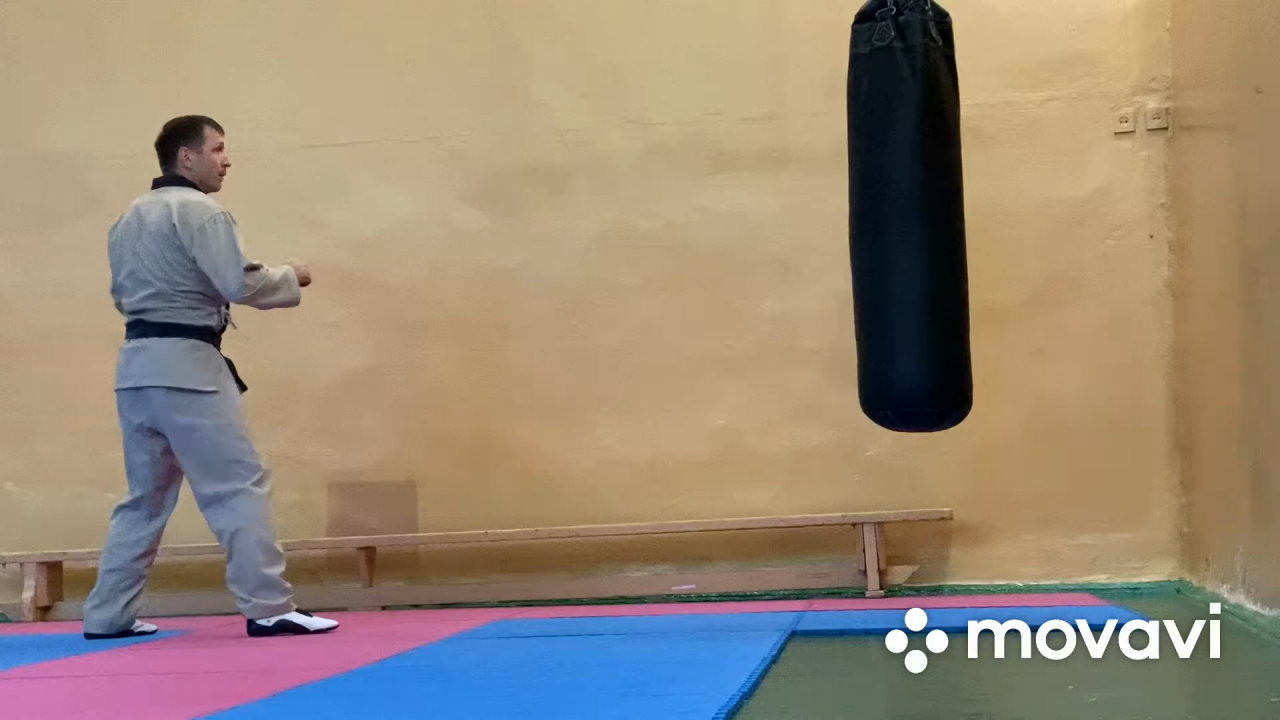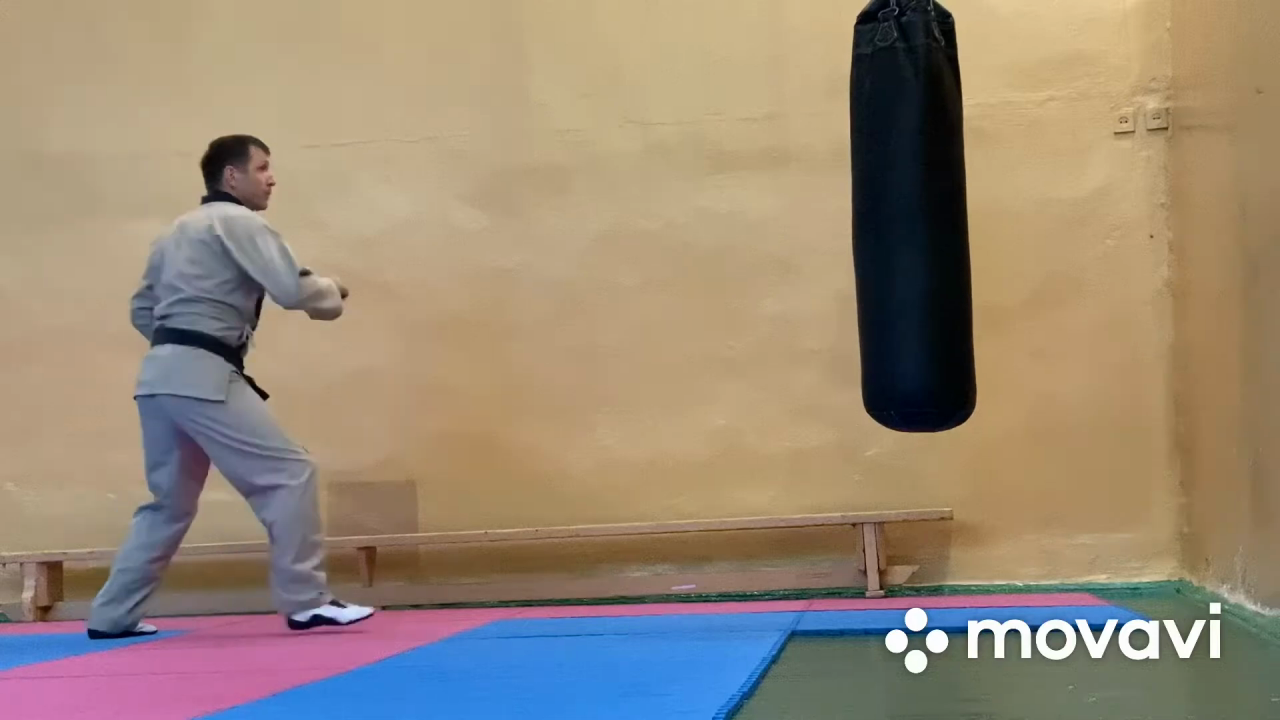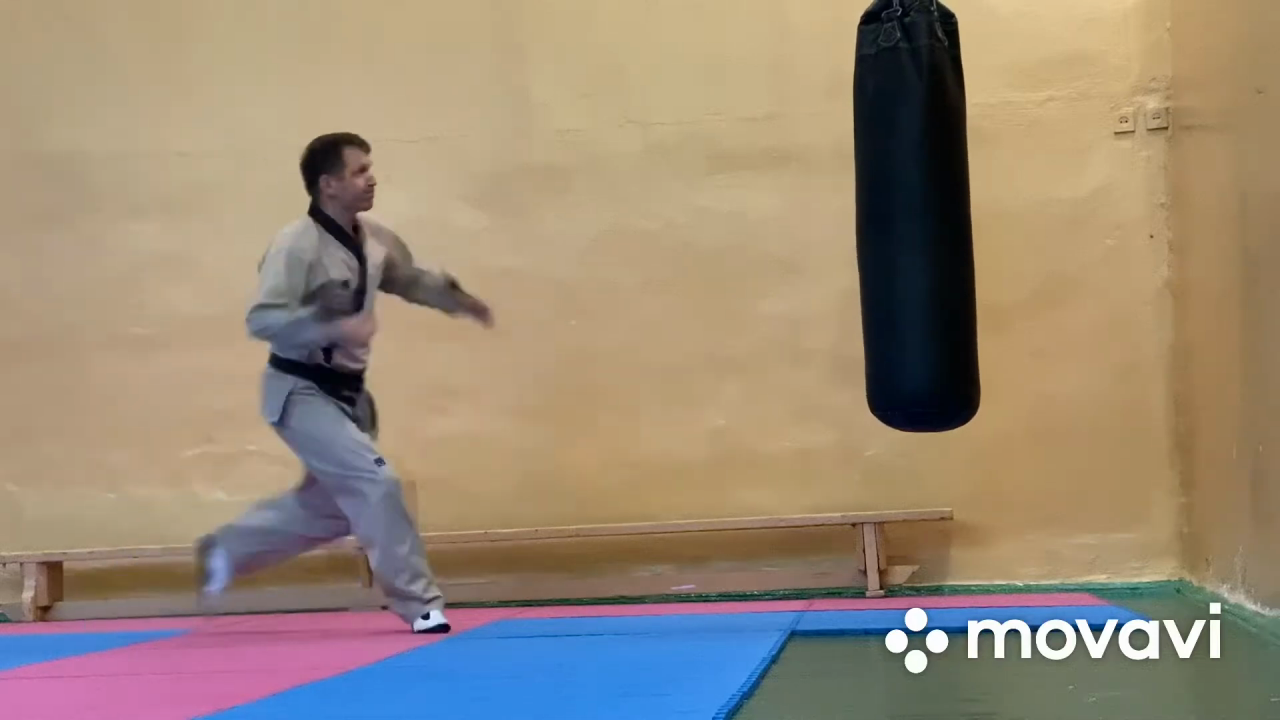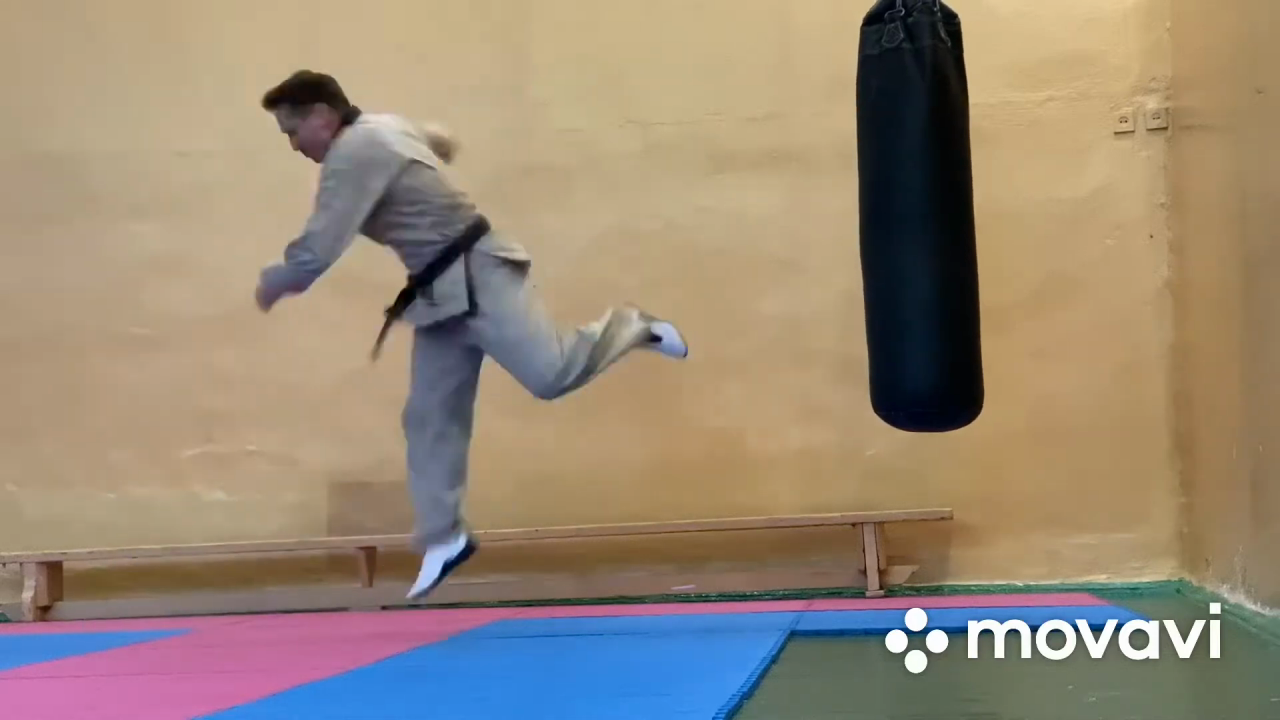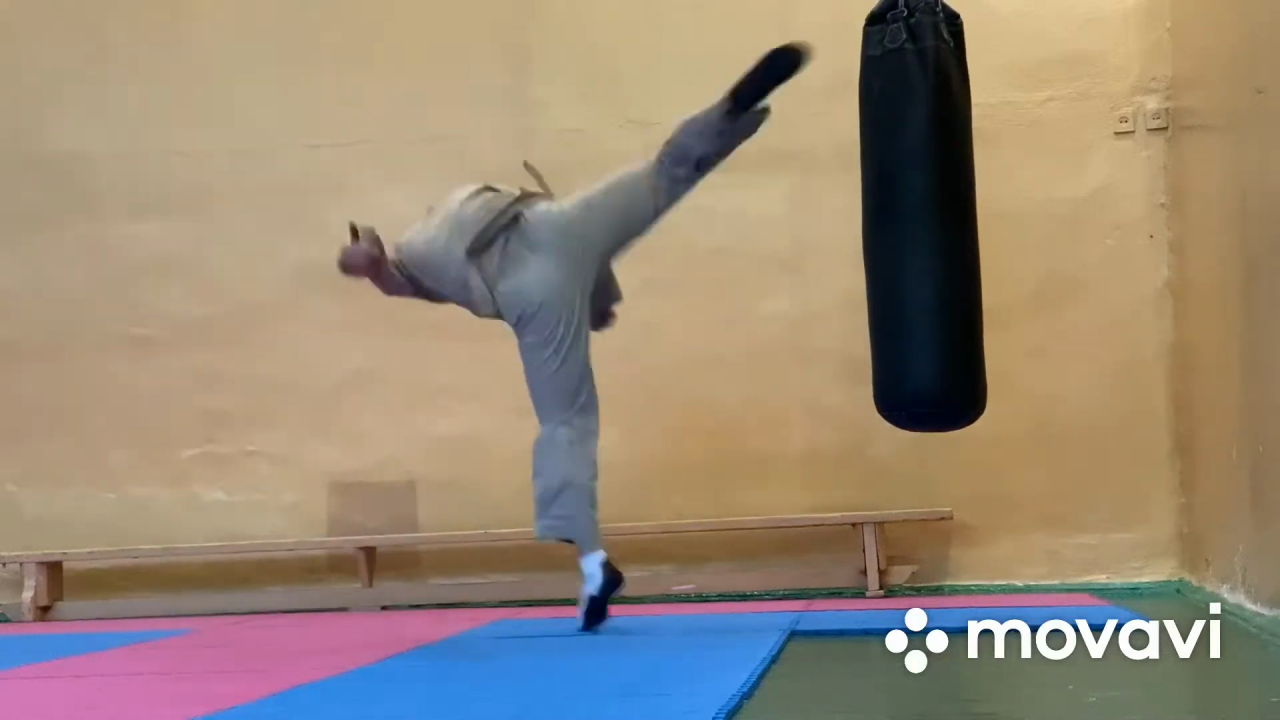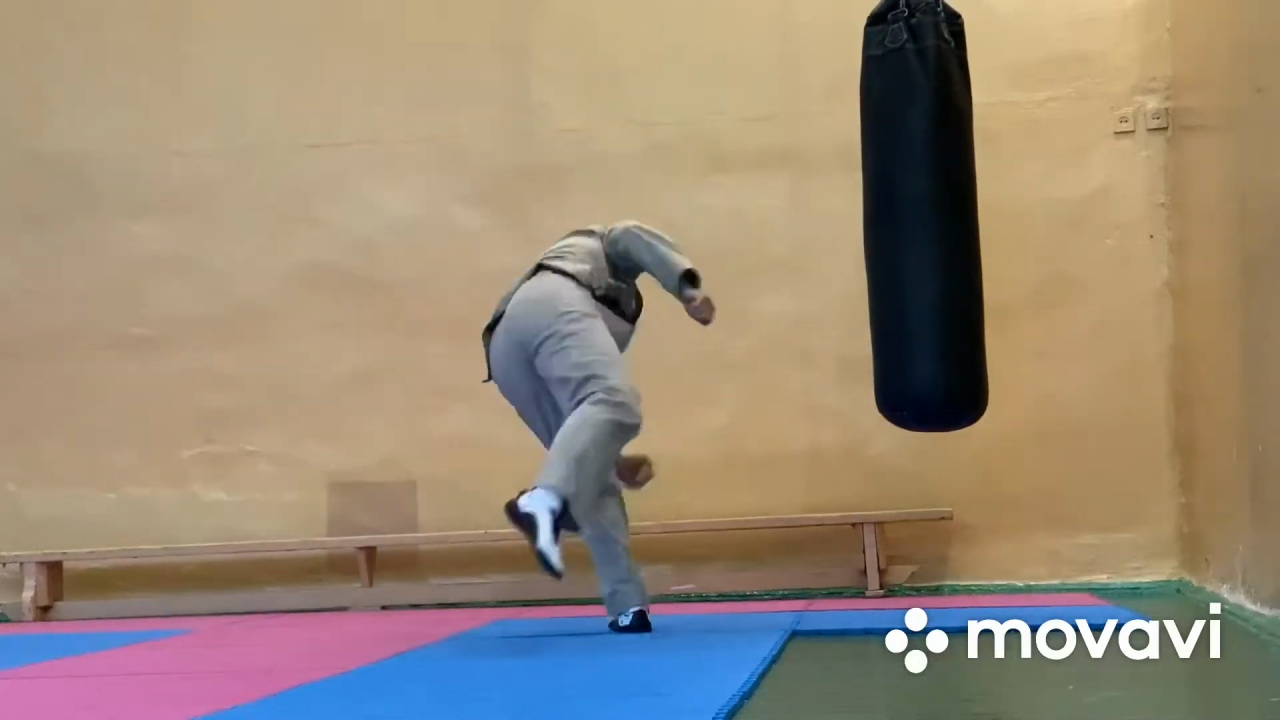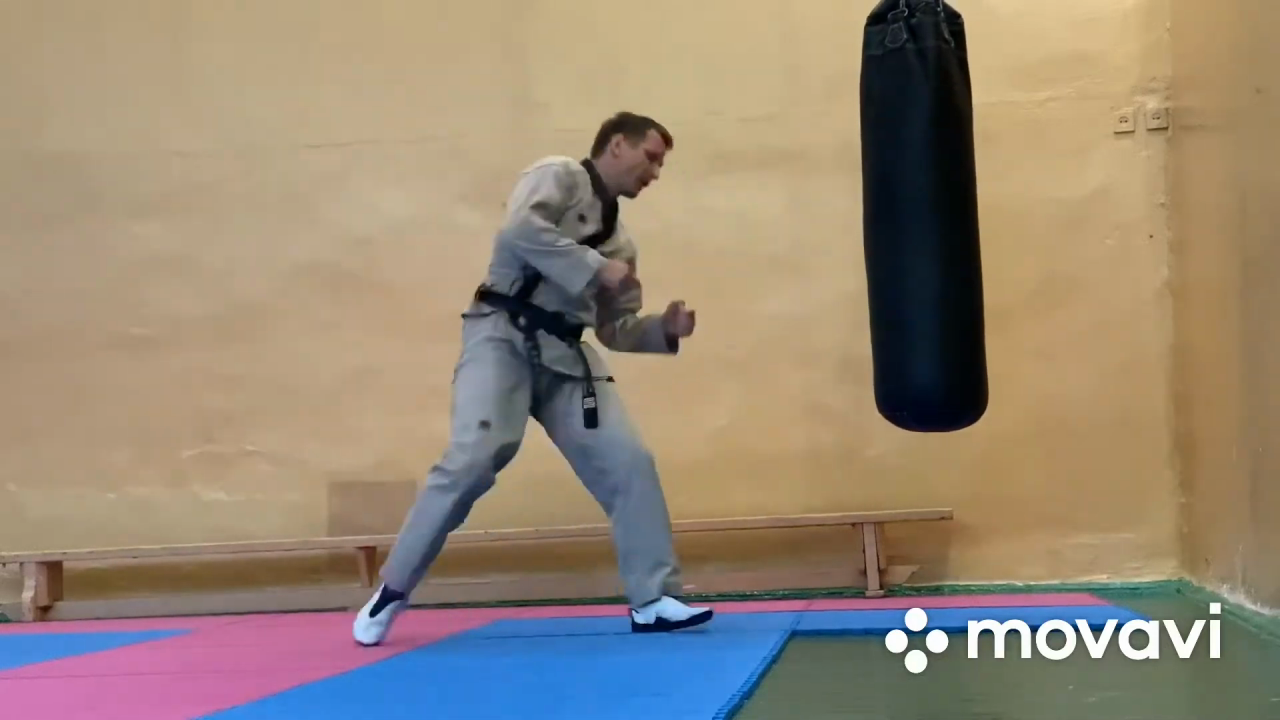
dt=0.3s
person 1, frame 1
left shoulder: (127, 218)
right shoulder: (197, 209)
left elbow: (123, 295)
right elbow: (239, 285)
right wrist: (291, 276)
left hip: (137, 362)
right hip: (186, 363)
left knee: (145, 495)
right knee: (238, 482)
left ankle: (107, 614)
right ankle: (268, 607)
person 1, frame 2
left shoulder: (179, 230)
right shoulder: (236, 222)
left elbow: (141, 310)
right elbow: (290, 289)
right wrist: (332, 295)
left hip: (162, 372)
right hip: (199, 377)
left knee: (167, 505)
right knee: (288, 472)
left ankle: (113, 616)
right ankle: (305, 600)
person 1, frame 3
left shoulder: (370, 237)
right shoulder: (296, 246)
left elbow: (413, 280)
right elbow: (263, 319)
left wrist: (460, 301)
right wrist: (336, 330)
left hip: (341, 393)
right hip: (301, 395)
left knee: (331, 506)
right knee: (375, 485)
left ankle: (227, 552)
right ankle: (419, 602)
person 1, frame 4
left shoulder: (353, 152)
right shoulder: (377, 129)
left elbow: (317, 252)
right elbow: (437, 139)
left wrist: (275, 281)
left hip: (474, 275)
right hip: (445, 287)
left knee: (553, 370)
right knee: (428, 416)
left ankle: (632, 326)
right ankle: (443, 537)
person 1, frame 5
left shoulder: (413, 254)
right shoulder: (476, 199)
left elbow: (391, 274)
left wrist: (367, 254)
right wrist: (604, 296)
left hip: (536, 291)
right hip: (555, 232)
left knee: (566, 425)
left ankle: (588, 555)
person 1, frame 6
right shoulder: (592, 249)
left elbow: (567, 423)
right elbow: (634, 242)
left wrist: (618, 460)
right wrist: (688, 284)
right hip: (559, 306)
right knee: (613, 403)
left ankle: (628, 605)
right ankle: (545, 500)
person 1, frame 7
left shoulder: (617, 238)
right shoulder: (557, 175)
left elbow: (617, 327)
right elbow: (519, 232)
left wrist: (664, 329)
right wrist: (595, 267)
left hip: (562, 353)
right hip: (504, 337)
left knee: (628, 462)
right knee: (471, 459)
left ankle: (651, 598)
right ankle: (392, 591)
